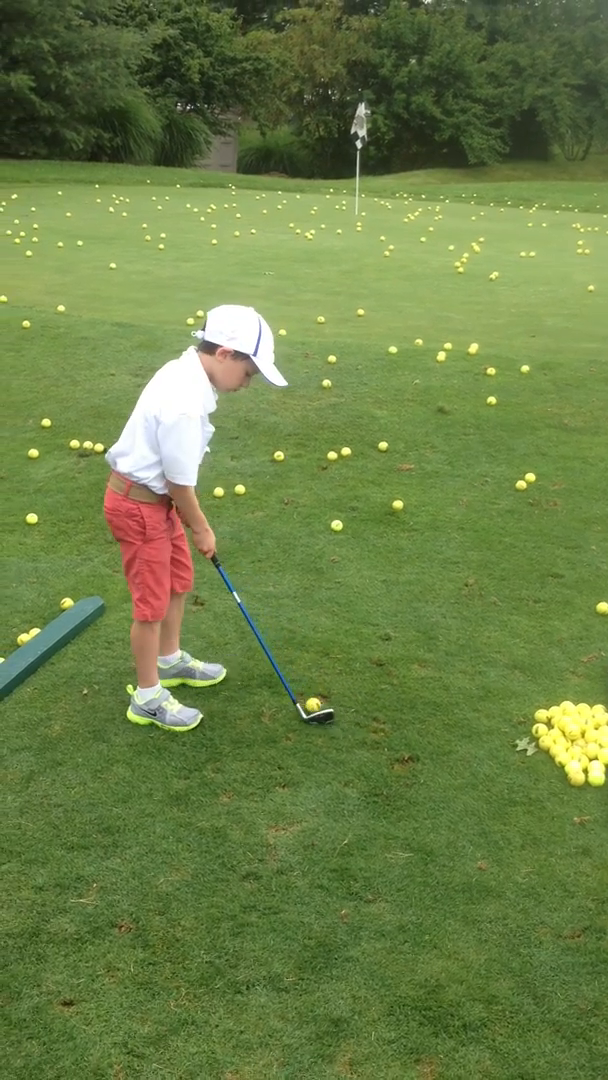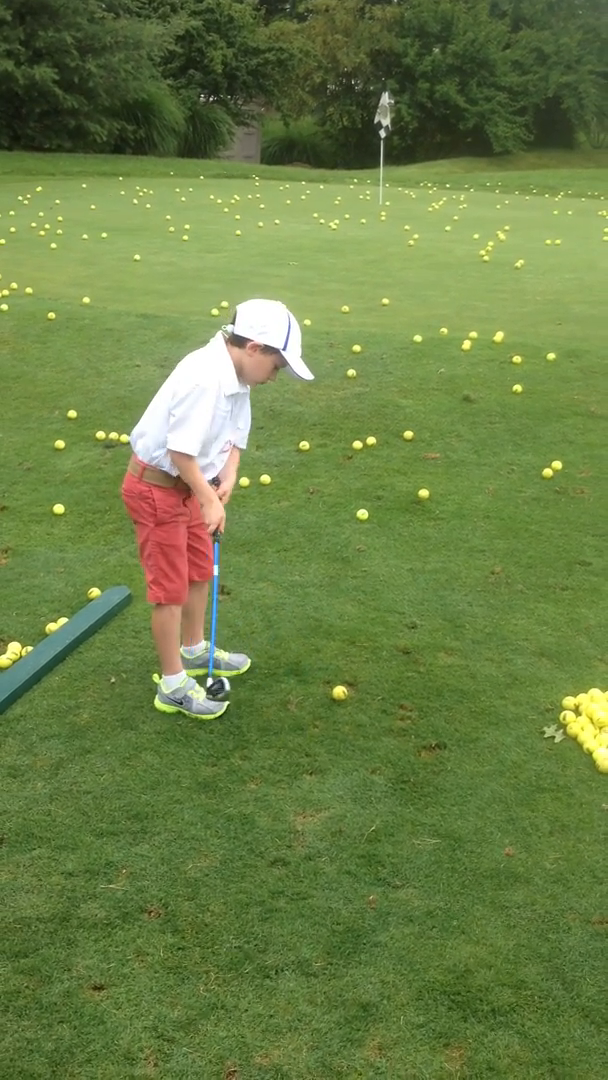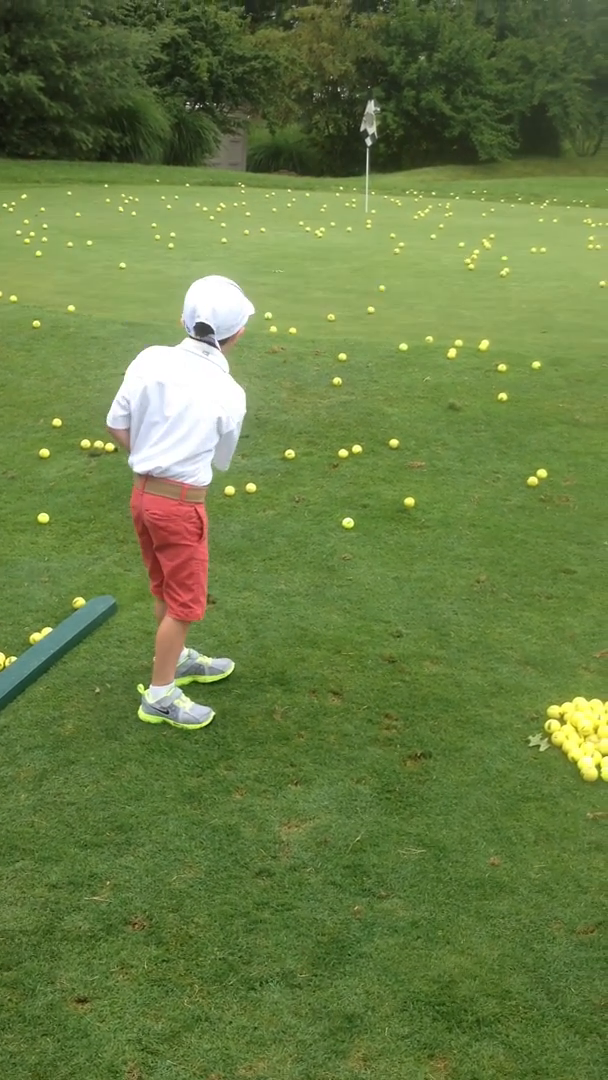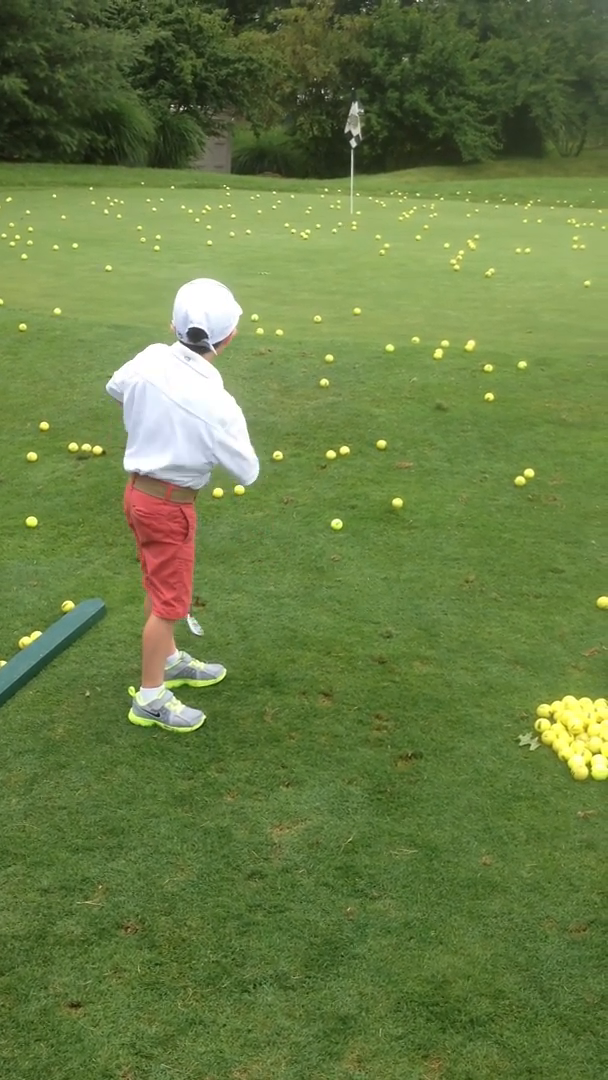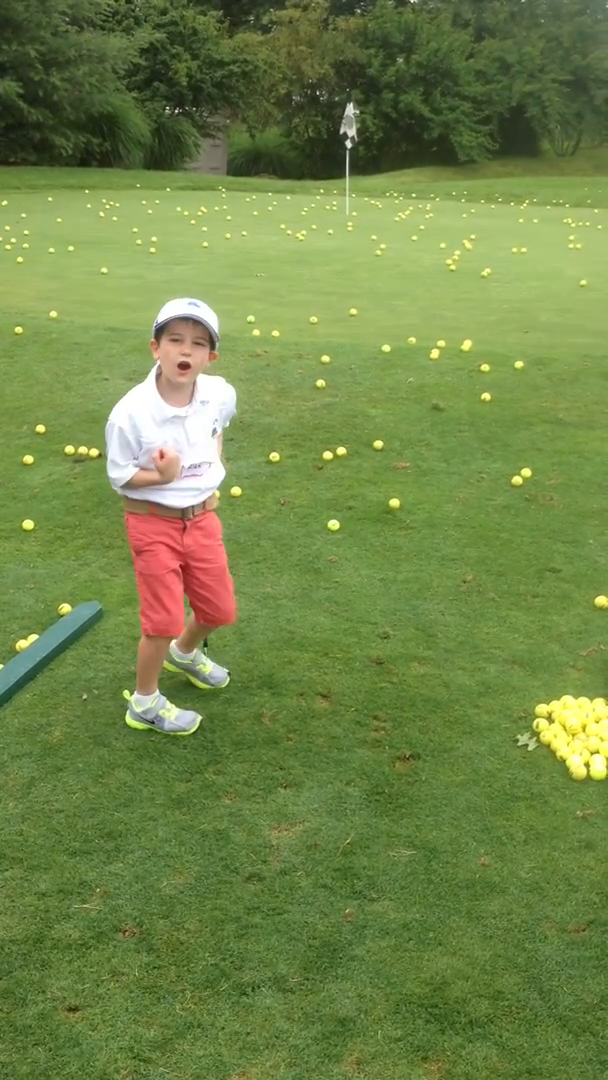
dt=1s
person 1, frame 1
left shoulder: (185, 372)
right shoulder: (184, 403)
right elbow: (180, 481)
left wrist: (191, 512)
right wrist: (201, 528)
left hip: (156, 495)
right hip: (137, 504)
left knee: (178, 581)
right knee: (151, 601)
left ankle: (170, 660)
right ankle: (147, 696)
person 1, frame 2
left shoulder: (231, 376)
right shoulder: (206, 380)
left elbow: (231, 441)
right elbow: (181, 452)
left wrist: (226, 482)
right wrist: (208, 502)
left hip: (176, 484)
right hip: (154, 487)
left knee: (199, 568)
right knee: (170, 585)
left ankle: (195, 650)
right ankle: (173, 684)
person 1, frame 3
left shoulder: (150, 361)
right shoulder: (228, 395)
left elbow: (118, 427)
right elbow: (219, 459)
left hip: (143, 493)
right hip: (180, 504)
left knee: (167, 590)
right knee: (185, 601)
left ankle: (178, 659)
right ankle: (159, 694)
person 1, frame 4
left shoulder: (150, 359)
right shoulder: (215, 403)
left elbow: (117, 389)
right elbow: (247, 472)
right wrist: (240, 448)
left hip: (138, 489)
right hip: (170, 504)
left knee: (161, 588)
right knee: (168, 599)
left ankle: (168, 660)
right ankle: (149, 697)
person 1, frame 5
left shoulder: (220, 393)
right shoulder: (129, 413)
right elbow: (119, 474)
left wrist: (213, 464)
right wrist: (161, 477)
left hip: (202, 518)
right hip: (151, 524)
left knee: (219, 610)
right knee: (163, 624)
left ankle: (186, 652)
right ankle: (144, 703)
